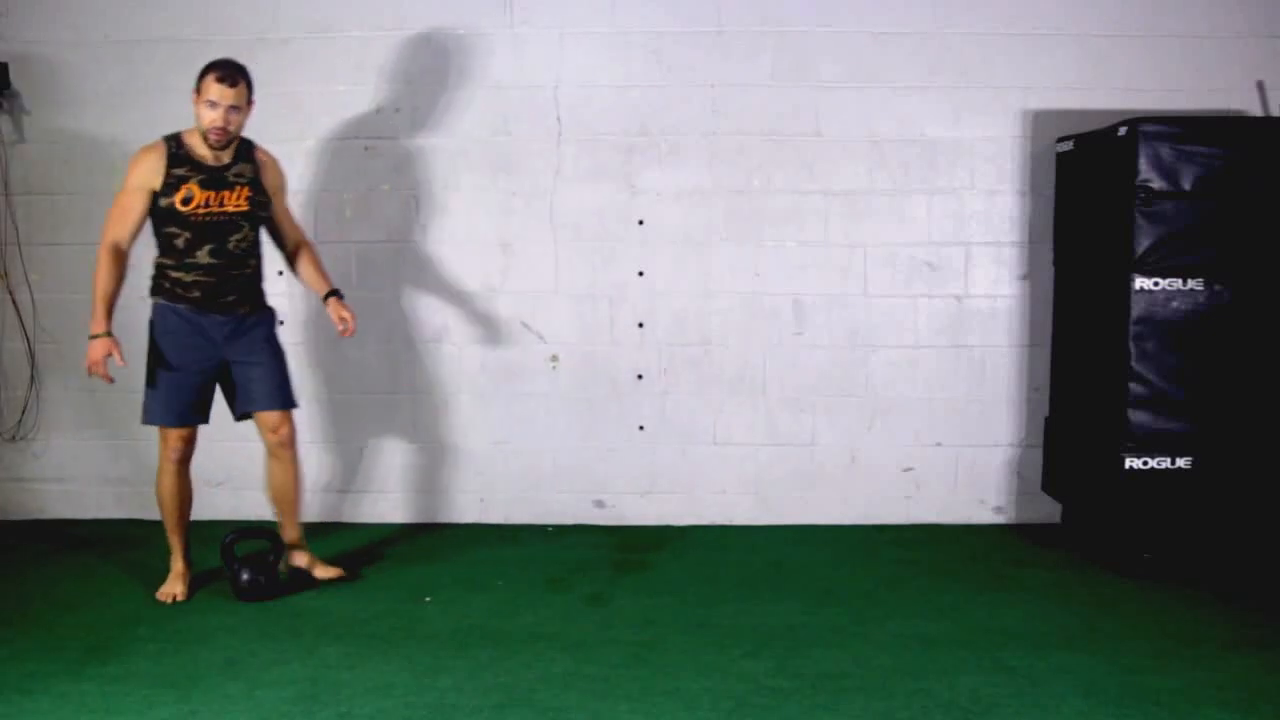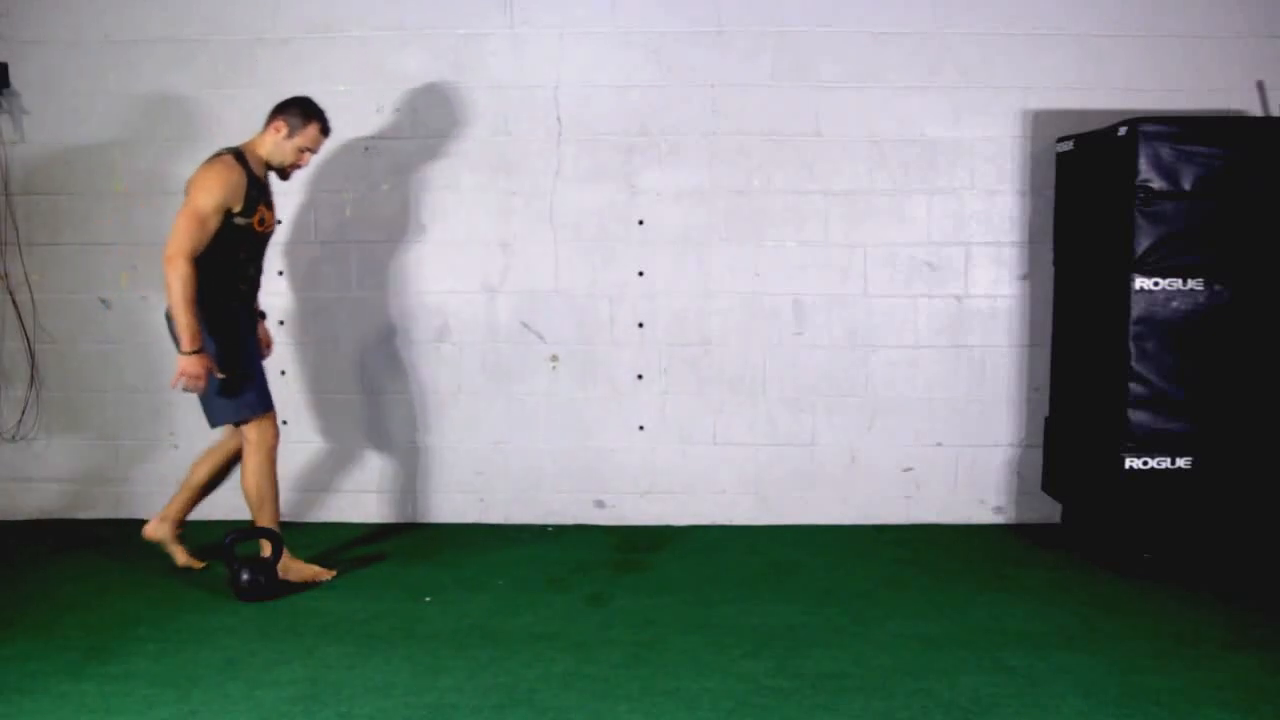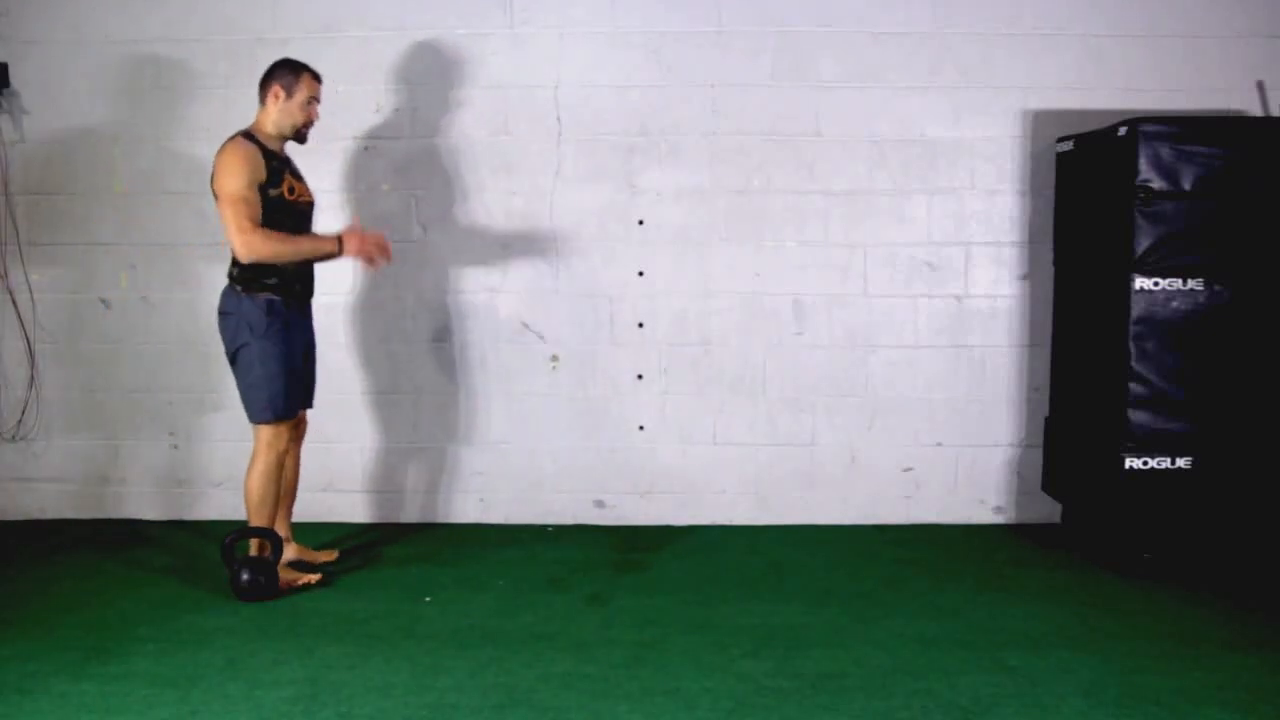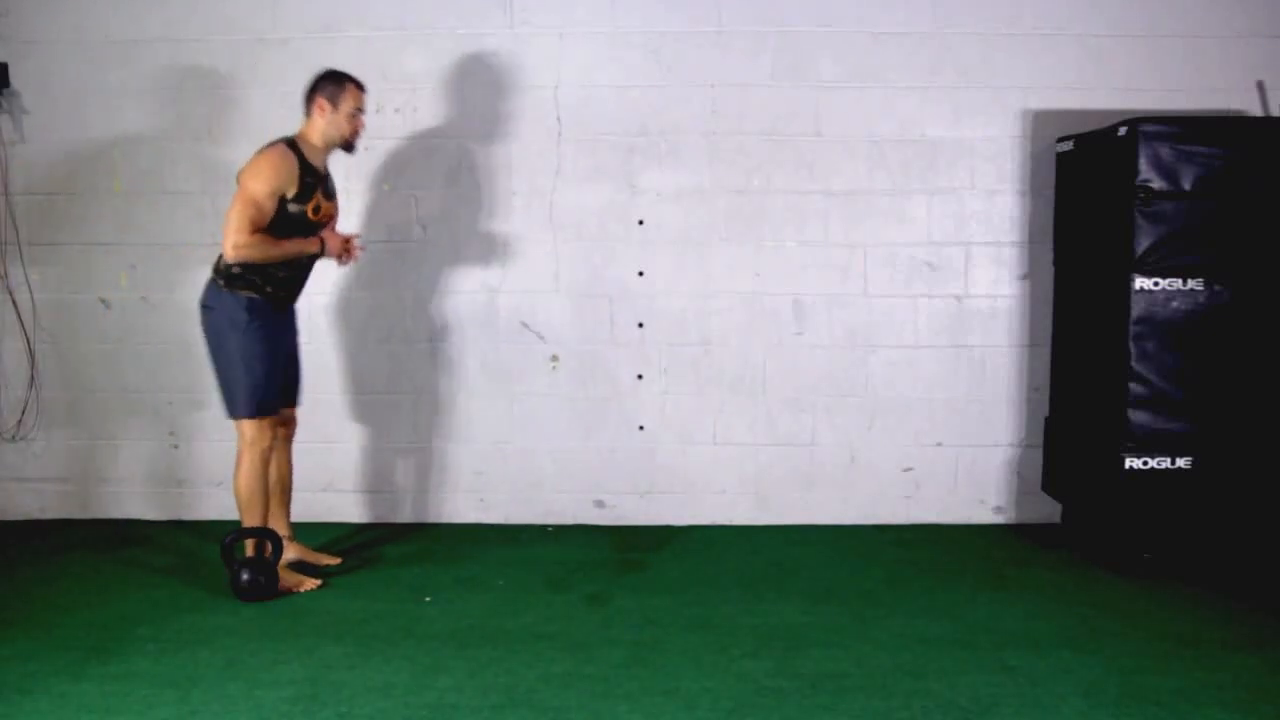
dt=1s
person 1, frame 1
left shoulder: (263, 166)
right shoulder: (155, 162)
left elbow: (292, 238)
right elbow: (114, 246)
left wrist: (329, 294)
right wrist: (100, 328)
left hip: (249, 319)
right hip: (180, 321)
left knee: (279, 432)
right knee: (176, 447)
left ankle: (294, 545)
right ankle: (179, 564)
person 1, frame 2
left shoulder: (259, 180)
right shoulder: (224, 175)
right elbow: (178, 259)
left wrist: (256, 318)
right wrist: (192, 347)
left hip: (233, 320)
right hip: (207, 322)
left knee: (241, 436)
right knee: (259, 434)
left ankle: (167, 523)
right ankle: (274, 556)
person 1, frame 3
left shoulder: (281, 160)
right shoulder: (240, 154)
right elbow: (248, 243)
left wrist: (345, 244)
right wrist: (338, 244)
left hip: (290, 309)
right hip: (257, 311)
left knee: (293, 431)
right knee: (272, 437)
left ankle: (284, 542)
right ankle: (259, 561)
person 1, frame 4
left shoulder: (322, 171)
right shoulder: (278, 163)
right elbow: (237, 244)
left wrist: (332, 247)
right wrist: (318, 245)
left hip: (275, 308)
right hip: (237, 307)
left knee: (282, 426)
right knee: (258, 434)
left ankle: (283, 543)
